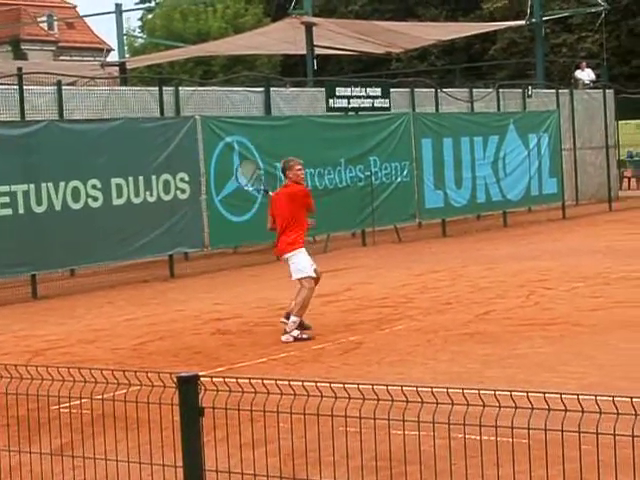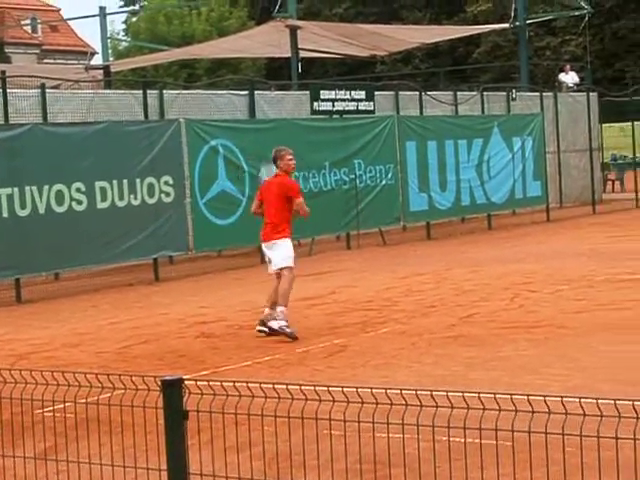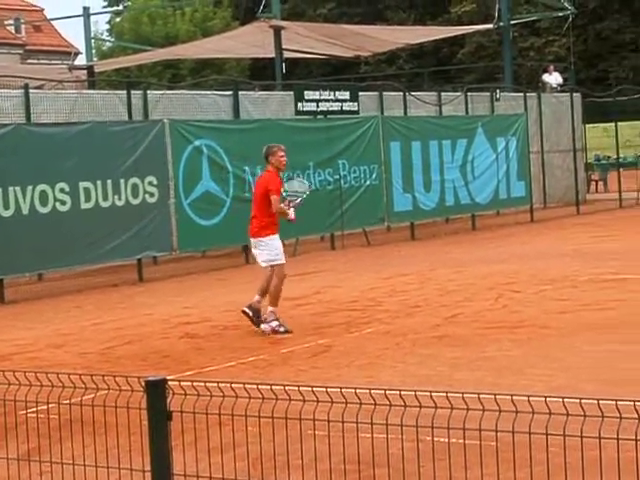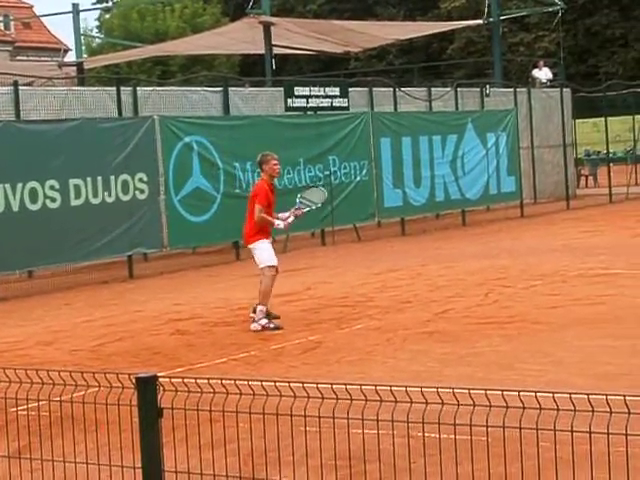
dt=0.2s
person 1, frame 1
left shoulder: (275, 196)
right shoulder: (302, 191)
left elbow: (271, 226)
right elbow: (311, 210)
left hip: (287, 246)
right hip: (294, 247)
left knee: (314, 276)
right knee: (308, 285)
left ankle: (291, 315)
right ankle: (291, 330)
person 1, frame 2
left shoulder: (266, 184)
right shoulder: (290, 183)
left elbow: (255, 209)
right elbow: (305, 212)
right wrist: (293, 209)
left hip: (267, 238)
right hip: (279, 237)
left knee: (281, 278)
right knee: (287, 274)
left ankle: (266, 320)
right ankle: (280, 319)
person 1, frame 3
left shoulder: (262, 178)
right shoulder: (274, 179)
right elbow: (277, 208)
left wrist: (284, 207)
right wrist: (290, 214)
left hip: (256, 232)
right hip: (267, 233)
left knee: (273, 271)
right knee: (279, 273)
left ankle: (254, 306)
right ankle: (270, 318)
person 1, frame 4
left shoulder: (267, 187)
right shoulder: (262, 188)
right elbow: (258, 217)
left wrist: (288, 215)
right wrist: (279, 224)
left hip: (262, 236)
right hip: (257, 236)
left knee: (272, 270)
right knee: (270, 273)
left ankle: (261, 308)
right ankle: (260, 319)
